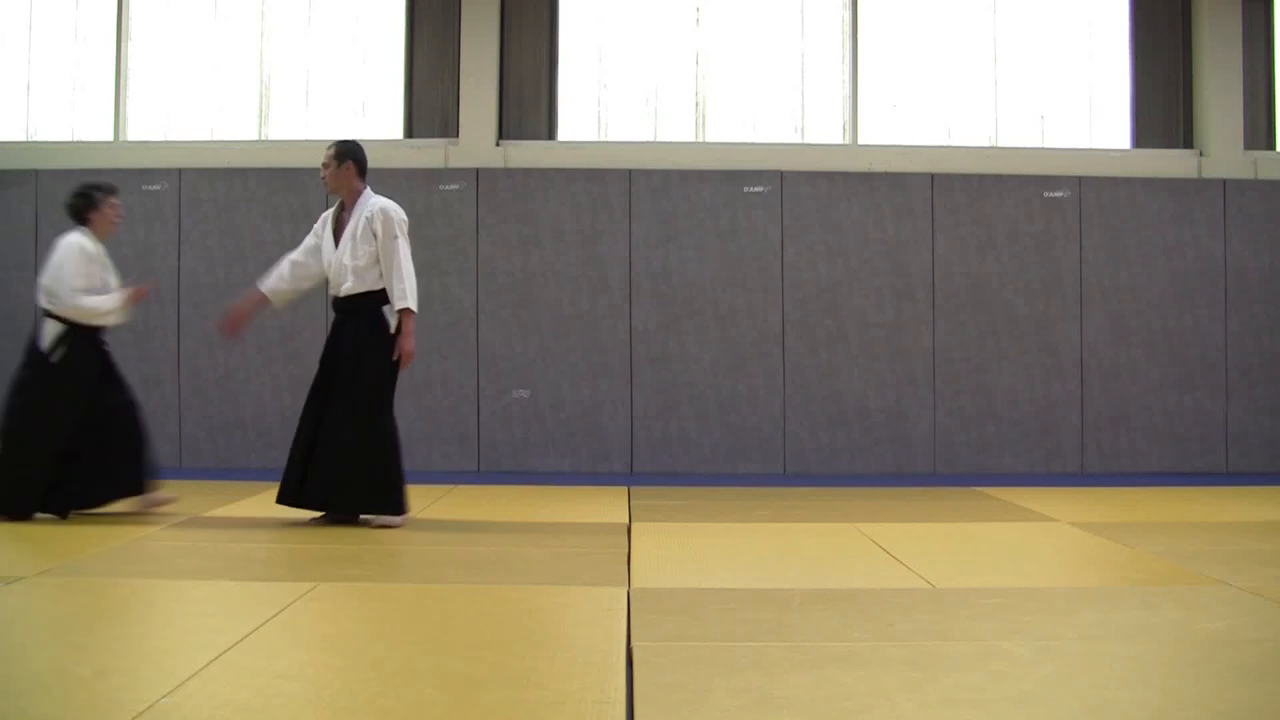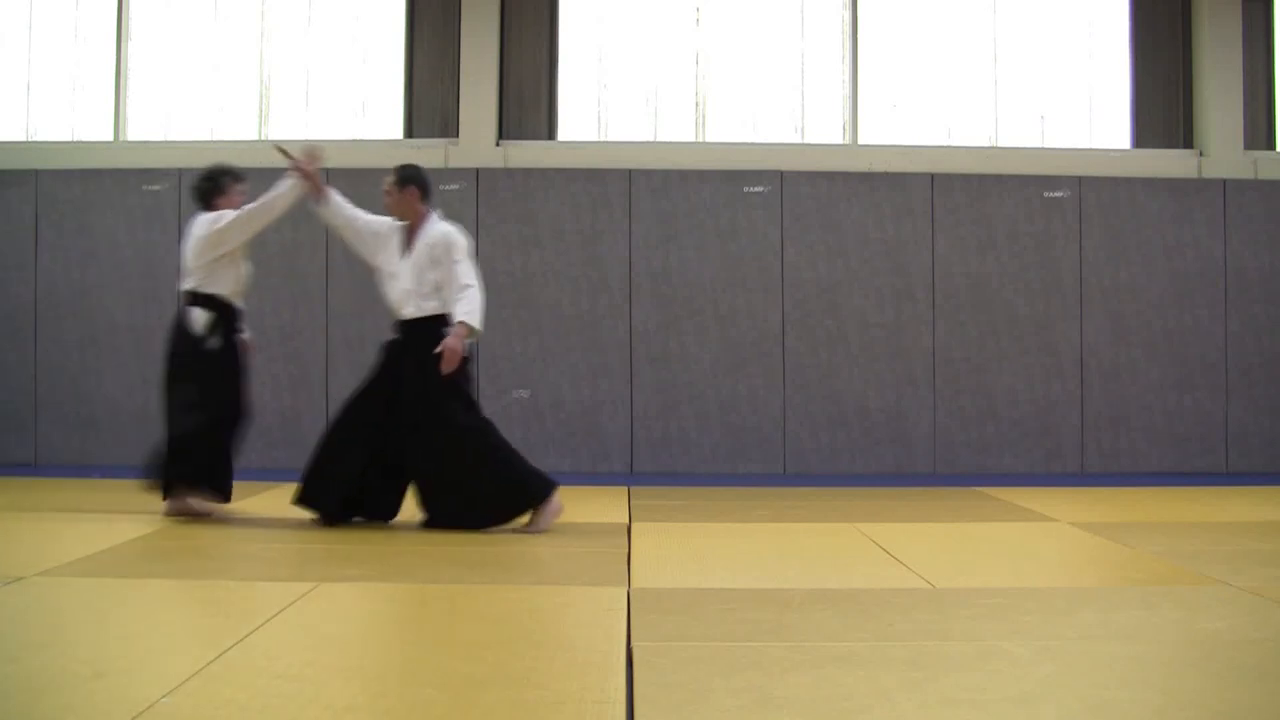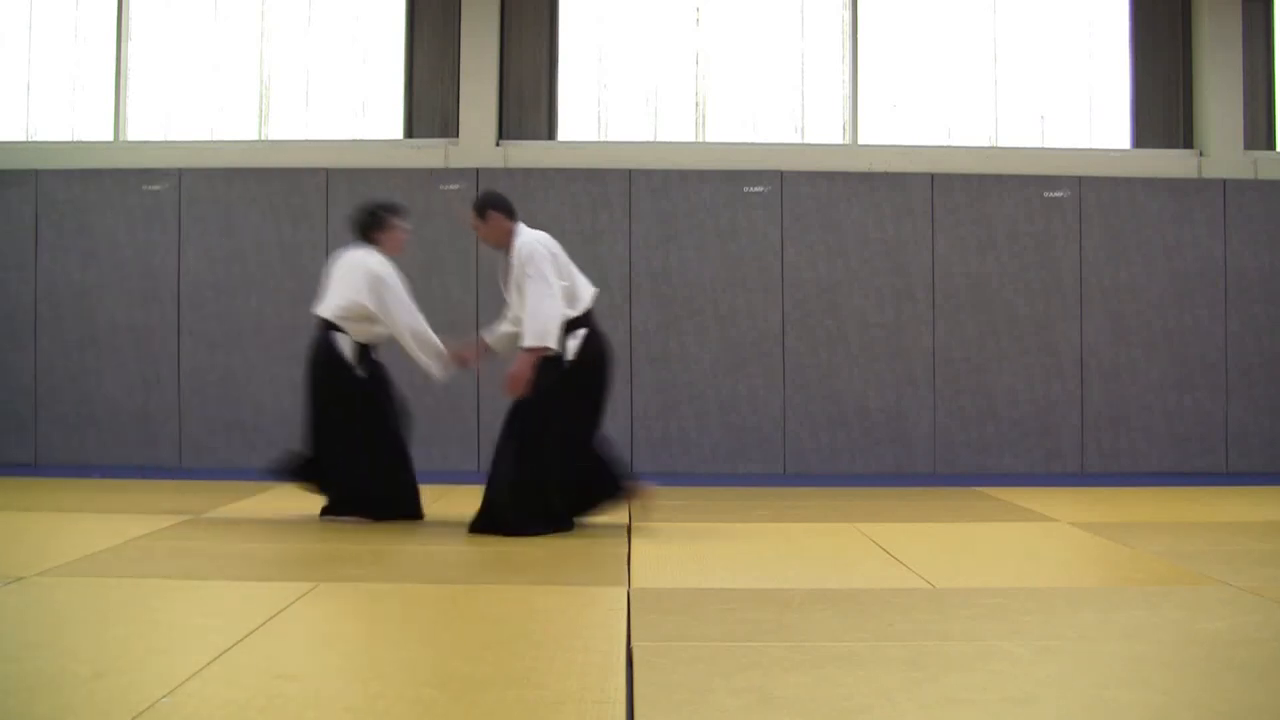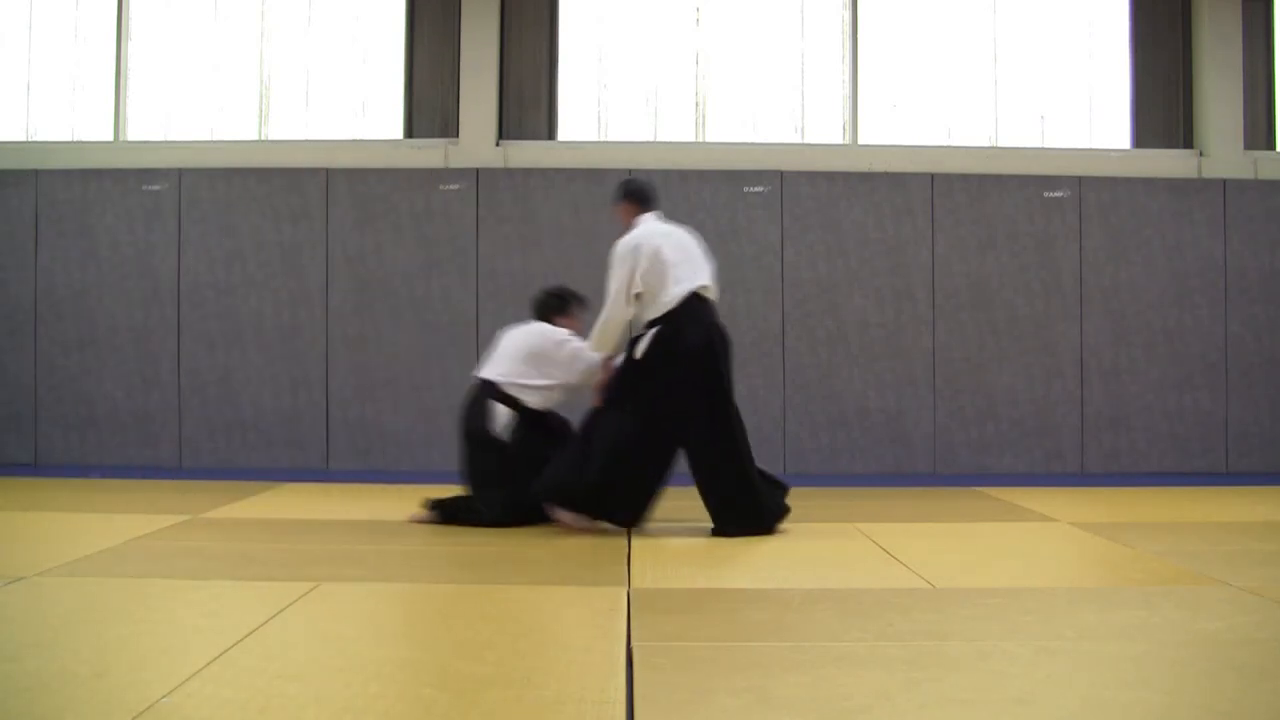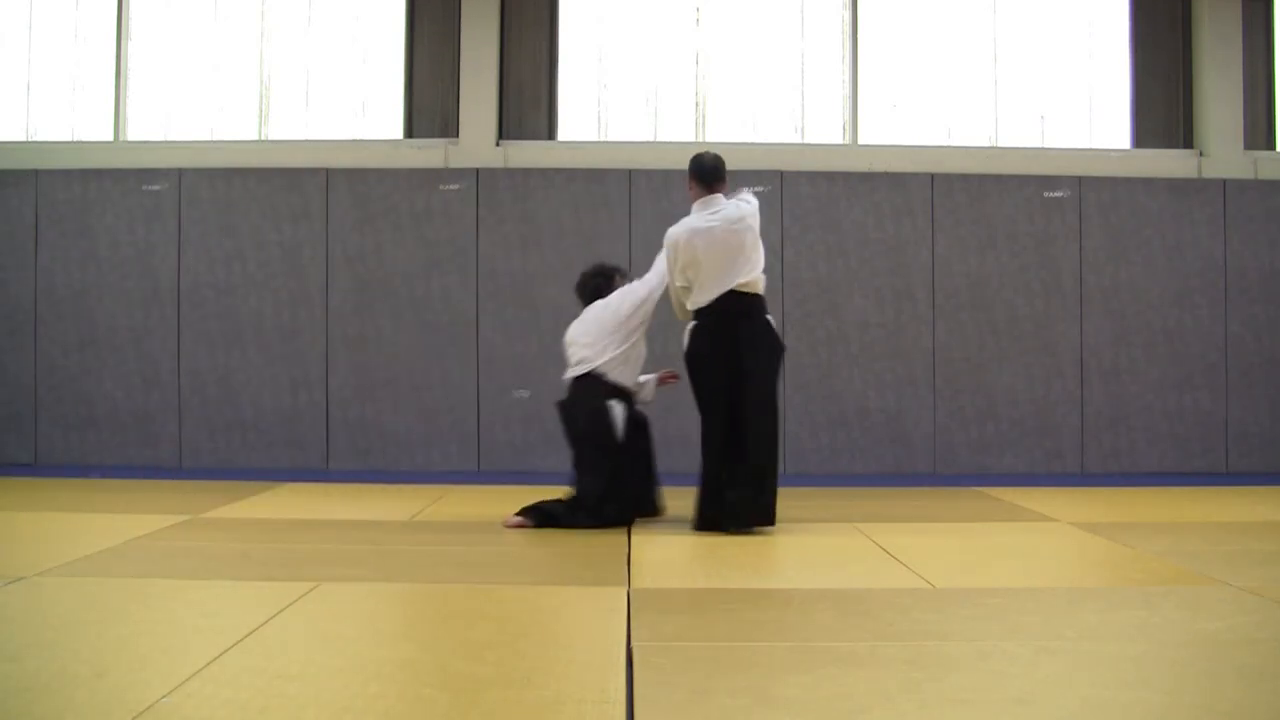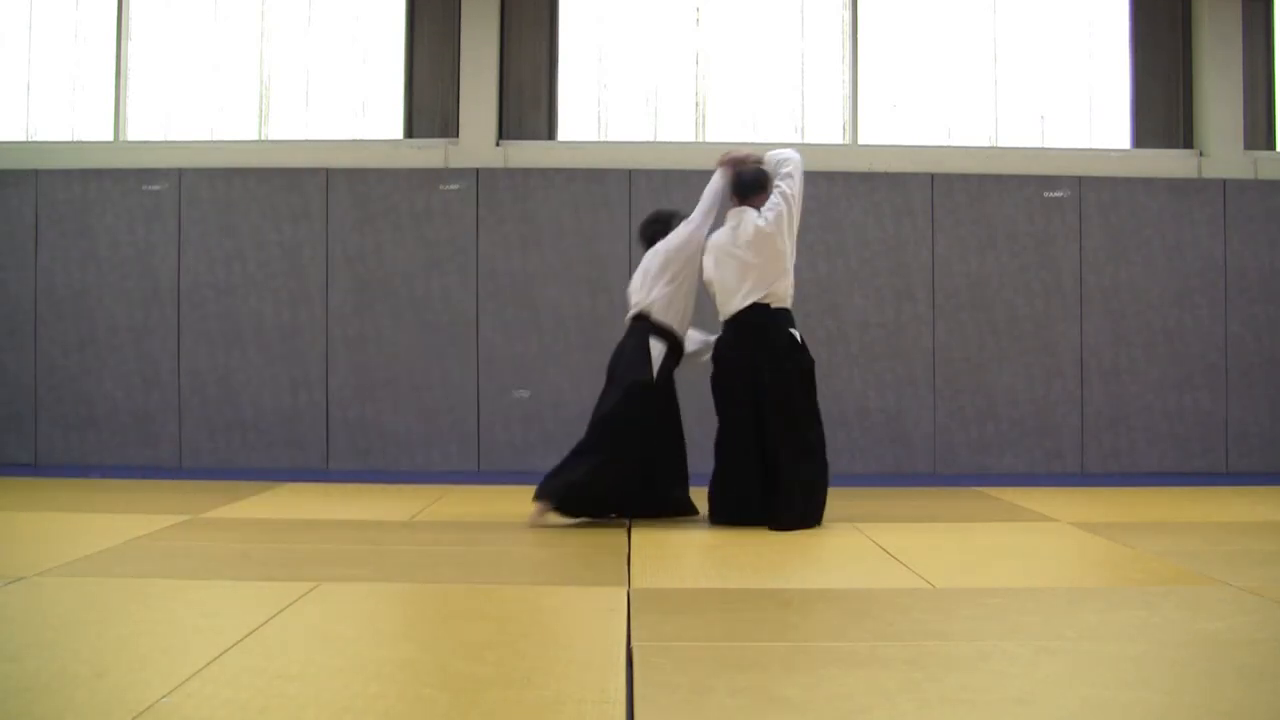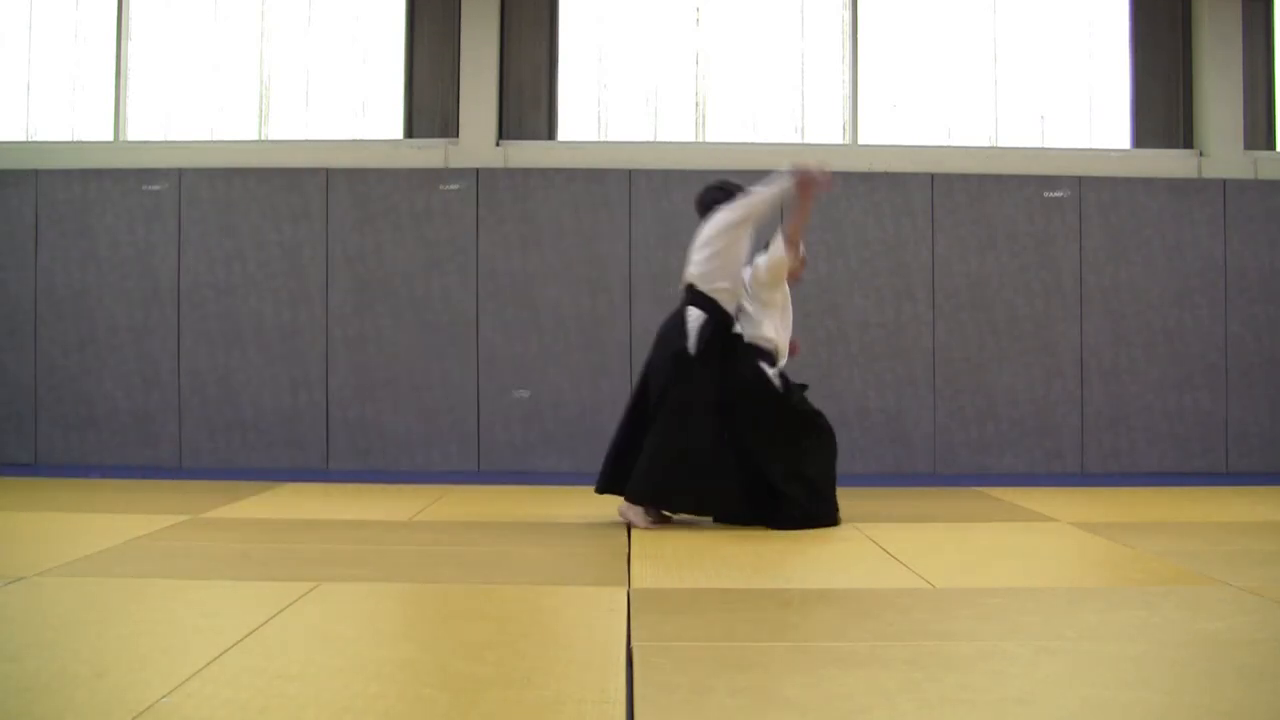
dt=0.4s
person 1, frame 1
left shoulder: (383, 212)
right shoulder: (331, 220)
left elbow: (401, 271)
right elbow: (297, 265)
left wrist: (407, 329)
right wrist: (250, 303)
left hip: (376, 321)
right hip: (347, 323)
left knee: (368, 413)
right knee: (331, 412)
left ankle: (387, 504)
right ankle: (341, 504)
person 1, frame 2
left shoulder: (445, 236)
right shoulder: (391, 232)
left elbow: (466, 290)
right elbow: (349, 219)
left wrist: (457, 336)
right wrist: (316, 186)
left hip: (439, 345)
right hip: (409, 344)
left knee: (458, 426)
right knee: (369, 419)
left ankle: (535, 495)
right ankle: (338, 504)
person 1, frame 3
left shoulder: (531, 246)
right shoulder: (521, 251)
left elbow: (546, 303)
right elbow: (522, 315)
left wrist: (528, 359)
right wrist: (481, 346)
left hip: (577, 347)
right hip: (577, 347)
left knee: (536, 429)
right knee: (563, 430)
left ankle: (528, 516)
right ankle: (606, 487)
person 1, frame 4
left shoulder: (630, 244)
right shoulder: (685, 237)
left elbow: (618, 308)
left wrist: (604, 359)
left hip: (666, 339)
right hip: (707, 331)
left knee: (624, 420)
right knee: (716, 427)
left ankle: (583, 502)
right ankle: (747, 514)
person 1, frame 5
left shoulder: (679, 234)
right shoulder: (746, 212)
left elbow: (680, 294)
right wrist: (713, 193)
left hip: (709, 330)
right hip: (751, 322)
left knee: (719, 422)
right knee: (753, 419)
left ankle: (717, 510)
right ankle: (744, 507)
person 1, frame 6
left shoulder: (714, 243)
right shoulder: (772, 220)
right elbow: (790, 162)
right wrist: (753, 161)
left hip: (733, 340)
right hip: (774, 334)
left knee: (738, 430)
right knee: (791, 428)
left ankle: (737, 509)
right ankle: (792, 510)
person 1, frame 7
left shoulder: (761, 282)
right shoulder: (765, 273)
right elbow: (788, 243)
left wrist: (779, 345)
right wrist: (804, 195)
left hip: (744, 374)
right hip: (754, 376)
left knee: (760, 443)
right knee: (810, 436)
right ankle: (802, 510)
person 2, frame 1
left shoulder: (95, 249)
right shoulder: (74, 247)
right elbow: (69, 300)
right wrist: (120, 302)
left hip: (86, 347)
right hip: (60, 347)
left knee: (116, 415)
right knee: (36, 426)
left ankle: (133, 490)
person 2, frame 2
left shoulder: (215, 228)
right shoulder: (217, 224)
right elbow: (263, 209)
left wrist: (237, 334)
right wrist: (296, 176)
left hip: (207, 327)
right hip: (206, 330)
left knee: (207, 410)
right knee: (213, 410)
left ankle: (180, 494)
right ankle: (185, 487)
person 2, frame 3
left shoulder: (348, 258)
right shoulder: (379, 270)
right elbow: (407, 324)
right wrist: (441, 359)
left hip: (339, 351)
right hip: (344, 356)
left knee: (376, 424)
right knee: (367, 434)
person 2, frame 4
left shoulder: (518, 333)
right shoulder: (558, 341)
right elbow: (596, 363)
left hip: (487, 412)
right hip: (493, 418)
left knee: (556, 436)
right knee: (513, 503)
right ankle: (443, 510)
person 2, frame 5
left shoulder: (576, 329)
right shoulder: (620, 305)
right elbow: (657, 277)
left wrist: (651, 380)
left hip: (580, 406)
right hip: (601, 410)
right knee: (603, 502)
right ankle: (536, 516)
person 2, frame 6
left shoulder: (654, 266)
right shoulder: (669, 250)
left elbow: (680, 332)
right elbow: (702, 215)
left wrist: (720, 342)
right wrist: (723, 172)
left hip: (646, 358)
right hip: (646, 361)
left knee: (660, 439)
right knee: (615, 437)
right ankle: (554, 496)
person 2, frame 7
left shoulder: (725, 240)
right shoulder: (721, 226)
right elbow: (756, 202)
right wrist: (793, 180)
left hip: (700, 338)
right hip: (690, 338)
right knee: (679, 423)
right ankle: (641, 500)
